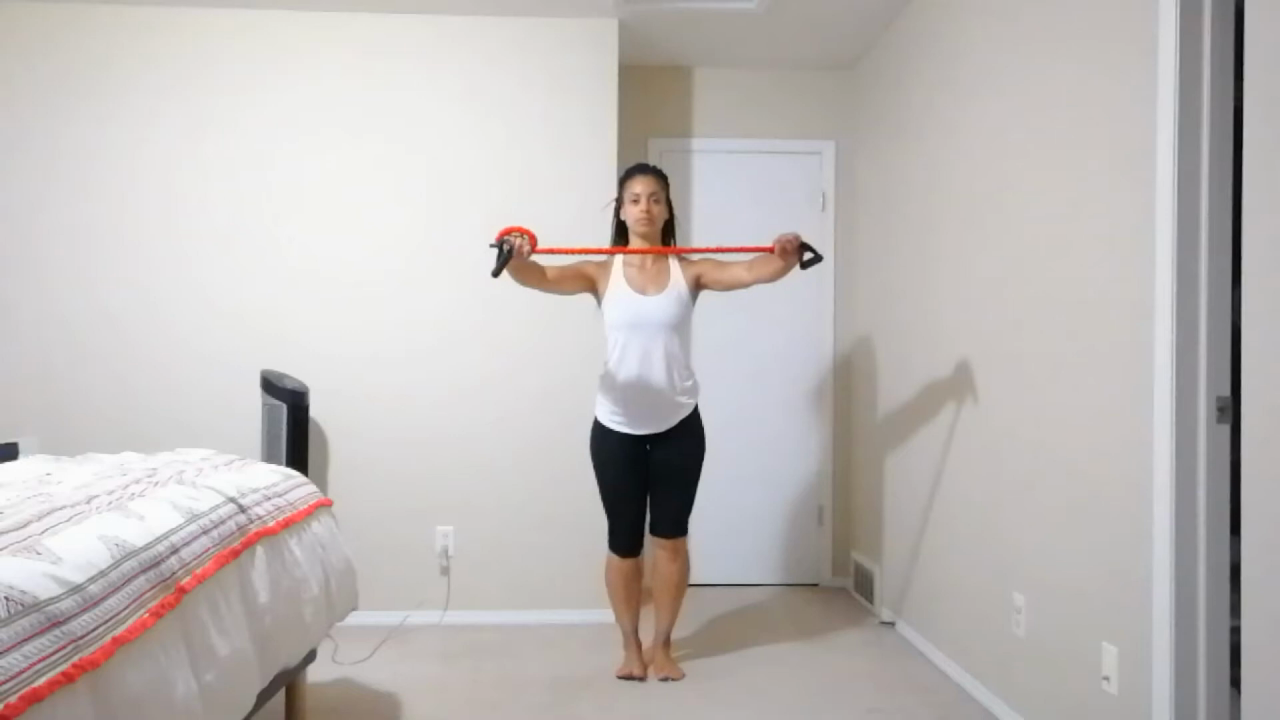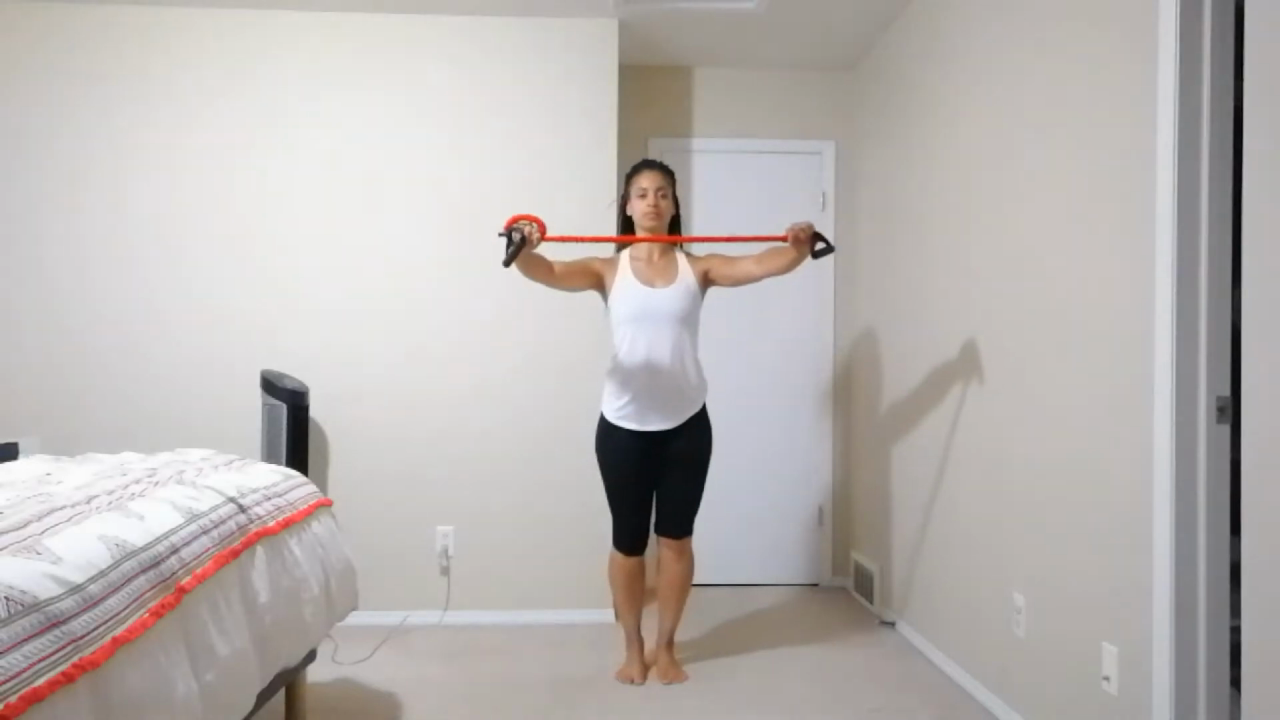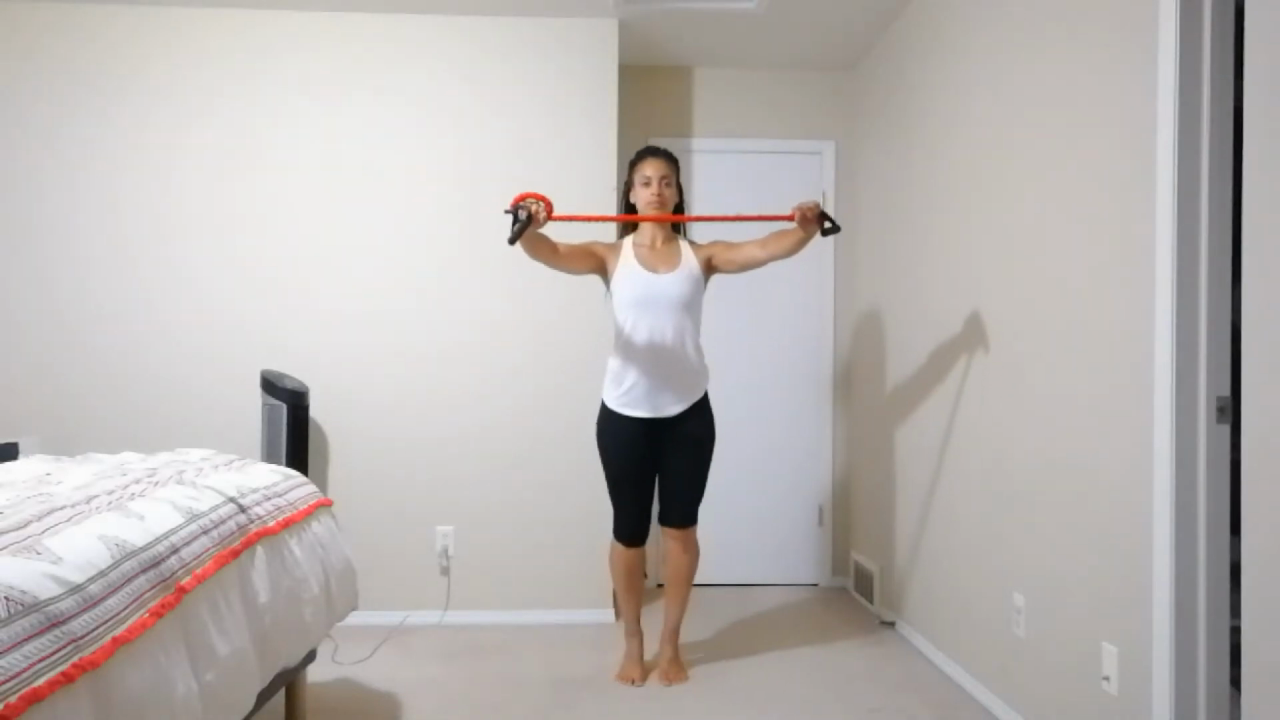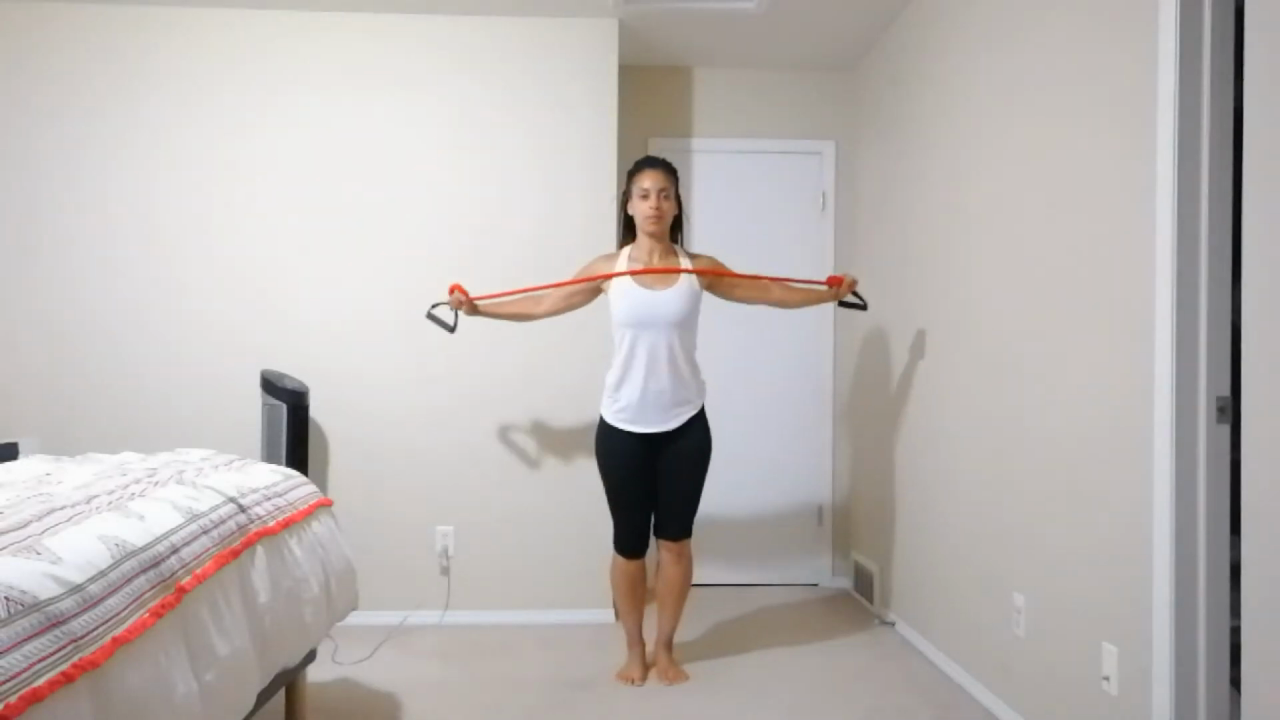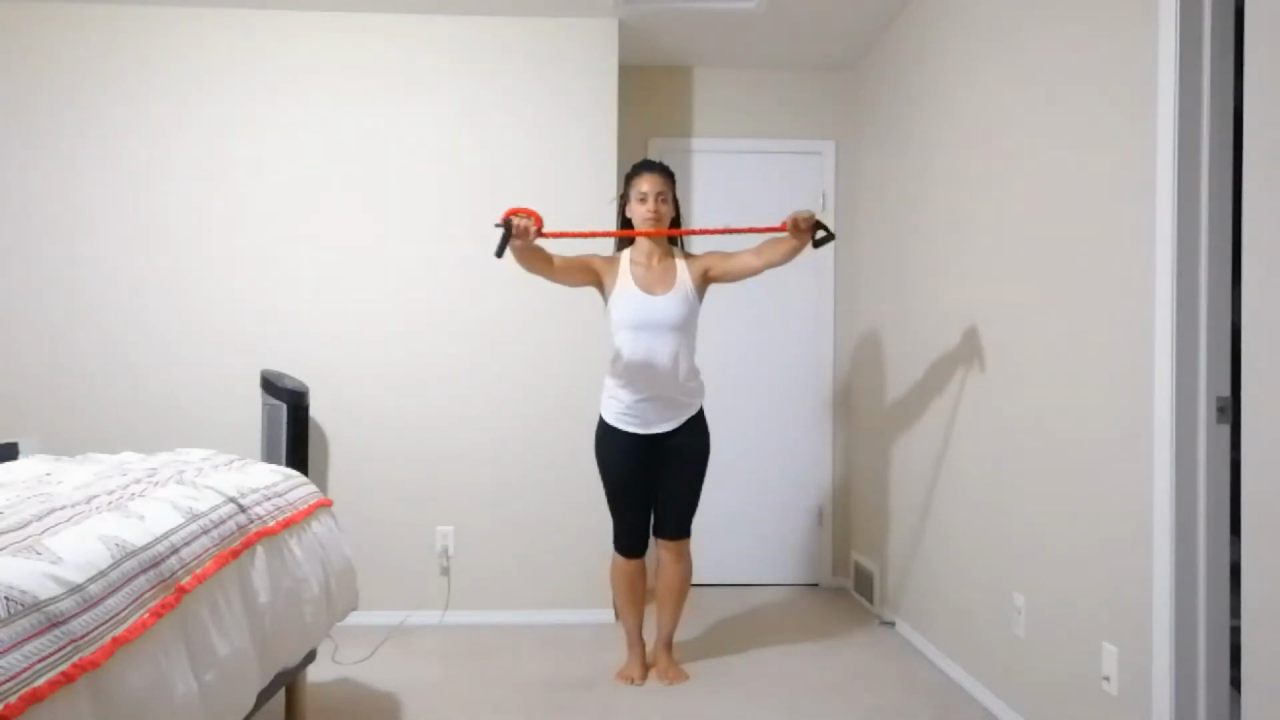
dt=1s
person 1, frame 1
left shoulder: (690, 272)
right shoulder: (601, 273)
left elbow: (750, 272)
right elbow: (544, 278)
left wrist: (785, 259)
right wrist: (516, 261)
left hip: (678, 426)
right hip: (617, 428)
left knee: (671, 538)
right knee: (623, 543)
left ankle: (662, 645)
right ankle: (630, 646)
person 1, frame 2
left shoulder: (698, 268)
right shoulder: (607, 269)
left elbow: (759, 266)
right elbow: (550, 273)
left wrist: (799, 249)
right wrist: (524, 252)
left hip: (686, 424)
right hip: (623, 425)
left knee: (676, 539)
right knee: (628, 541)
left ankle: (665, 647)
right ankle: (633, 648)
person 1, frame 3
left shoulder: (702, 255)
right shoulder: (610, 254)
left elbow: (766, 250)
right elbow: (550, 254)
left wrist: (806, 229)
right wrist: (528, 230)
left hip: (688, 413)
right hip: (625, 413)
left knee: (680, 528)
right knee: (629, 531)
left ankle: (670, 644)
right ankle: (632, 644)
person 1, frame 4
left shoulder: (700, 269)
right shoulder: (606, 269)
left elbow: (769, 292)
right elbow: (540, 304)
left wrist: (830, 295)
right wrist: (476, 307)
left hip: (684, 426)
right hip: (622, 427)
left knee: (675, 541)
right knee: (629, 544)
left ankle: (665, 648)
right ankle: (634, 650)
person 1, frame 5
left shoulder: (698, 268)
right shoulder: (606, 268)
left elbow: (762, 258)
right elbow: (544, 265)
left wrist: (799, 237)
right wrist: (521, 242)
left hip: (684, 425)
right hip: (622, 426)
left knee: (674, 540)
right knee: (628, 542)
left ankle: (664, 648)
right ankle: (634, 649)
